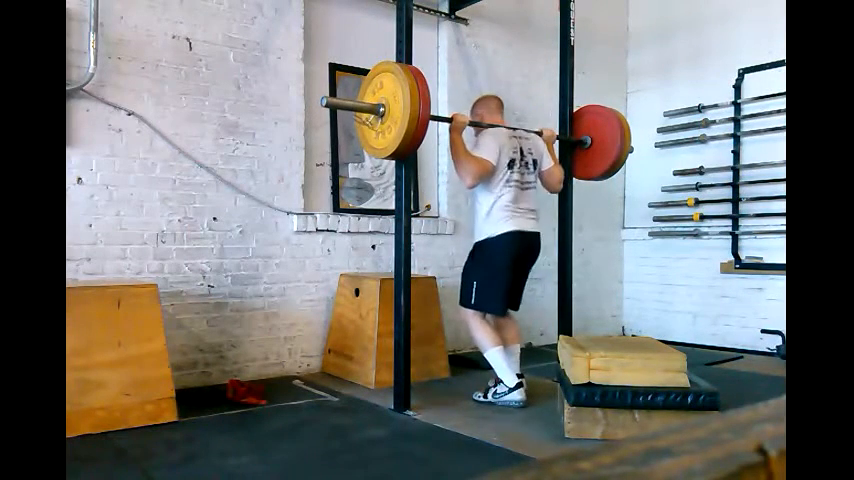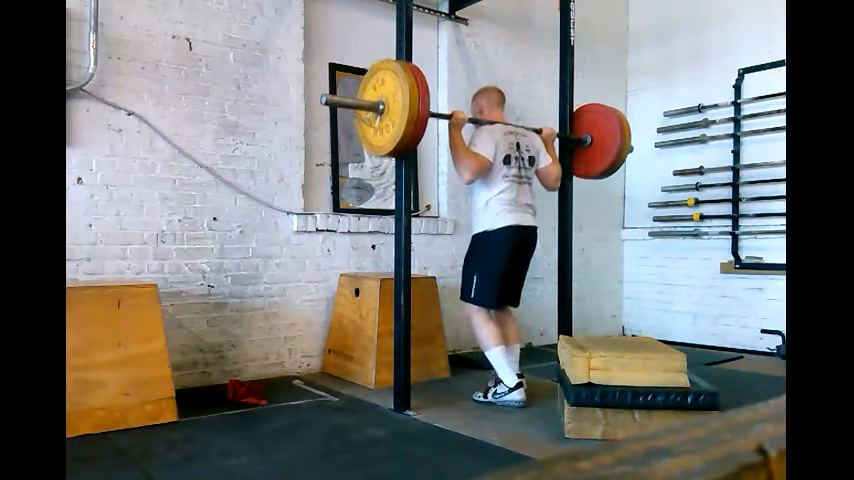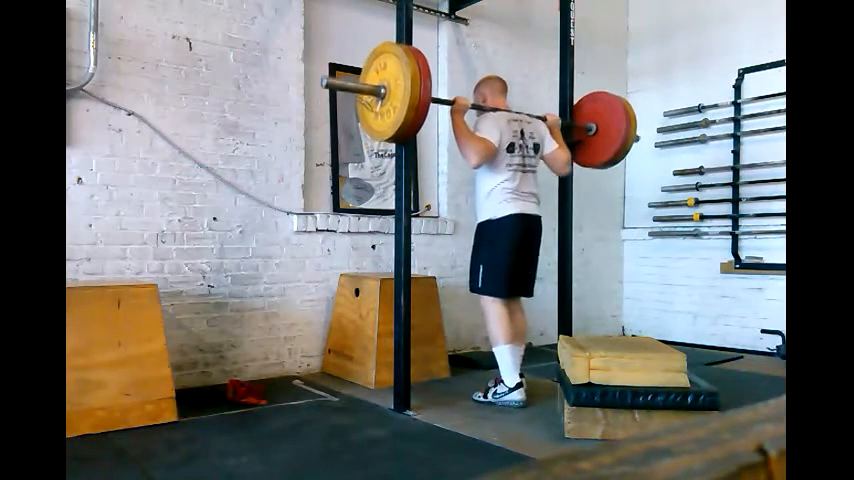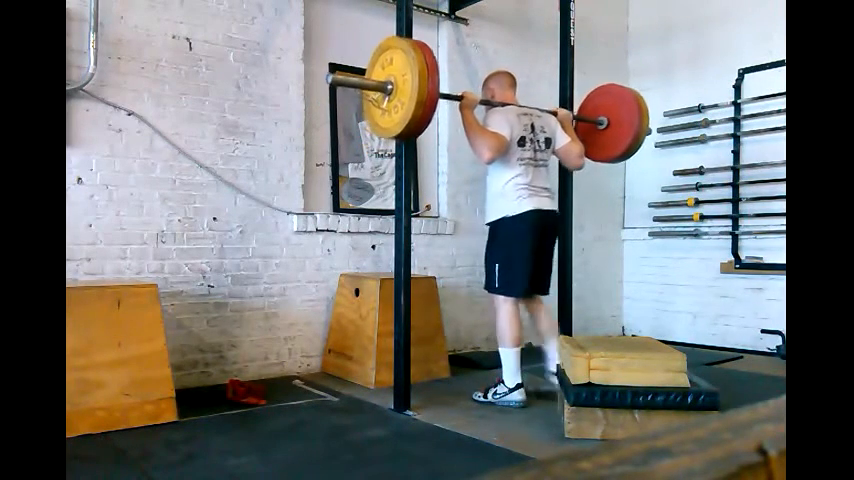
dt=0.4s
person 1, frame 1
left shoulder: (490, 137)
right shoulder: (533, 140)
left elbow: (470, 177)
right elbow: (556, 182)
left wrist: (455, 132)
right wrist: (549, 144)
left hip: (498, 238)
right hip: (528, 237)
left knee: (473, 313)
right knee: (498, 310)
left ankle: (510, 386)
right ankle: (513, 376)
person 1, frame 2
left shoulder: (487, 134)
right shoulder: (530, 138)
left elbow: (468, 173)
right elbow: (553, 181)
left wrist: (455, 129)
right wrist: (548, 143)
left hip: (497, 232)
right hip: (525, 230)
left knee: (478, 309)
right knee: (501, 307)
left ankle: (510, 385)
right ankle: (512, 376)
person 1, frame 3
left shoulder: (490, 121)
right shoulder: (535, 125)
left elbow: (475, 157)
right elbow: (563, 166)
left wrist: (458, 115)
right wrist: (555, 129)
left hip: (500, 219)
right hip: (530, 219)
left knee: (491, 300)
right knee: (512, 300)
left ankle: (510, 385)
right ankle: (513, 375)
person 1, frame 4
left shoulder: (500, 114)
right shoulder: (546, 119)
left elbow: (488, 151)
right elbow: (576, 159)
left wrist: (466, 110)
right wrist: (566, 123)
left hip: (515, 216)
right hip: (546, 214)
left knee: (505, 300)
right knee: (535, 297)
left ankle: (511, 386)
right ankle: (560, 371)
